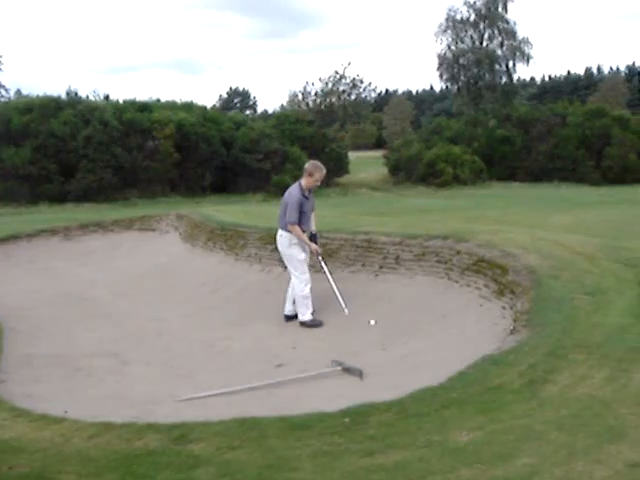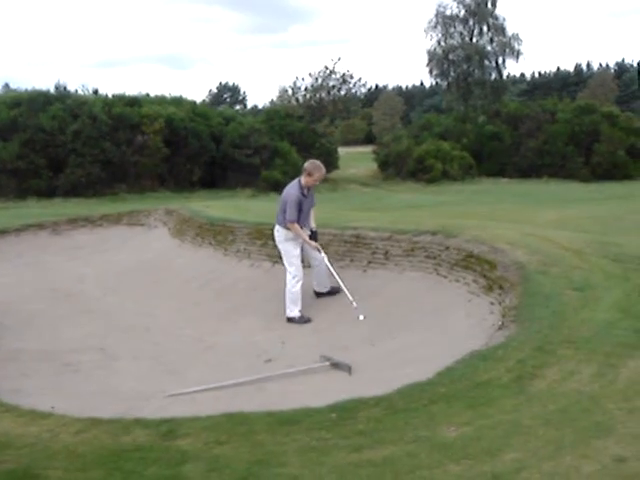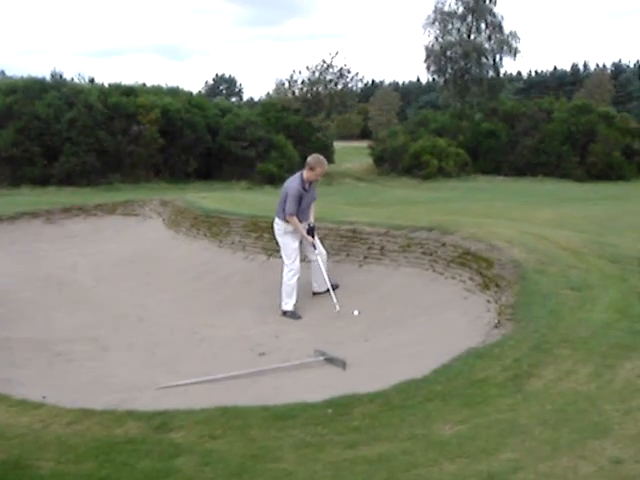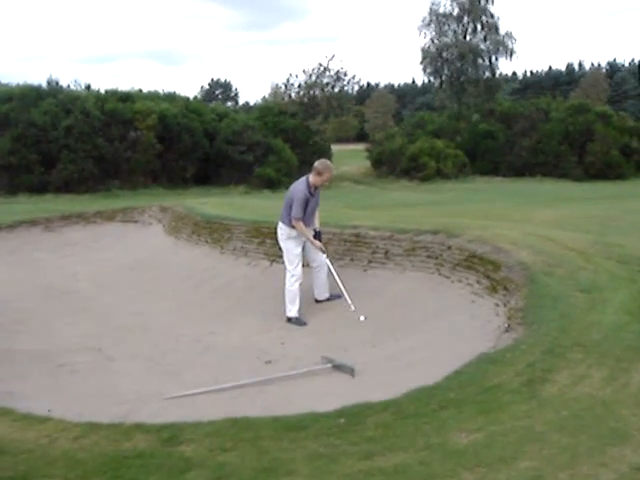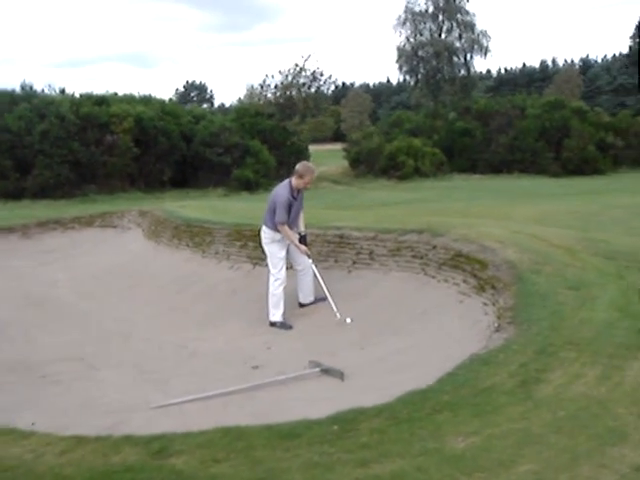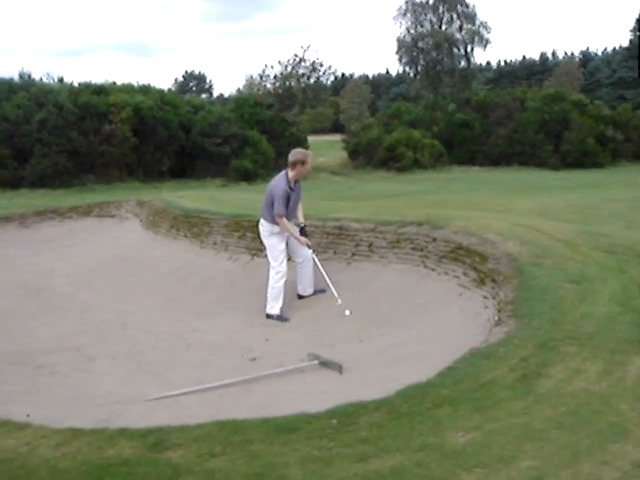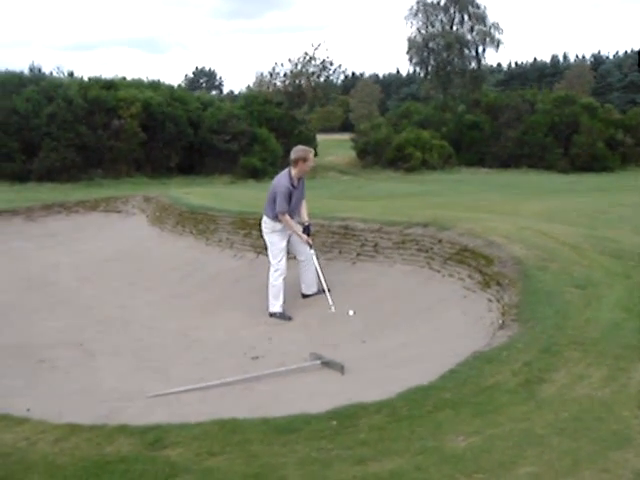
dt=0.4s
person 1, frame 1
left shoulder: (309, 190)
right shoulder: (294, 196)
left elbow: (311, 211)
right elbow: (291, 226)
left wrist: (313, 232)
right wrist: (309, 244)
left hip: (301, 237)
right hip: (289, 239)
left knee: (298, 276)
right knee: (302, 278)
left ankle: (290, 311)
right ankle: (305, 317)
person 1, frame 2
left shoulder: (309, 187)
right shoulder: (293, 194)
right elbow: (291, 224)
left wrist: (313, 229)
right wrist: (308, 241)
left hip: (303, 230)
right hip: (286, 235)
left knee: (319, 260)
right knee: (295, 274)
left ankle: (322, 288)
right ankle: (293, 313)
person 1, frame 3
left shoulder: (311, 182)
right shoulder: (294, 187)
right elbow: (290, 217)
left wrist: (311, 224)
right wrist: (305, 236)
left hip: (303, 224)
right hip: (286, 227)
left knee: (320, 254)
right knee: (292, 267)
left ankle: (320, 287)
right ankle: (287, 307)
person 1, frame 4
left shoulder: (316, 186)
right shoulder: (300, 191)
right elbow: (296, 221)
left wrist: (317, 229)
right wrist: (312, 241)
left hip: (306, 229)
right hip: (289, 232)
left knee: (320, 262)
right knee: (295, 273)
left ankle: (321, 295)
right ankle: (291, 313)
person 1, frame 5
left shoulder: (299, 189)
right shoulder: (282, 195)
right elbow: (281, 226)
left wrist: (302, 233)
right wrist: (298, 245)
left hip: (289, 232)
right hip: (273, 236)
left knee: (305, 265)
right knee: (279, 276)
left ankle: (306, 299)
right ankle: (275, 317)
person 1, frame 6
left shoulder: (296, 180)
right shoulder: (280, 187)
left elbow: (297, 202)
right elbow: (279, 218)
left wrist: (302, 225)
right wrist: (297, 237)
left hip: (287, 224)
right hip: (272, 228)
left knee: (305, 257)
right knee: (279, 269)
left ankle: (305, 290)
right ankle: (273, 310)
person 1, frame 7
left shoulder: (300, 177)
right shoulder: (282, 185)
left elbow: (302, 200)
right elbow: (282, 215)
left wrist: (306, 223)
right wrist: (299, 235)
left hip: (290, 221)
right hip: (274, 226)
left knee: (307, 255)
right knee: (279, 266)
left ankle: (309, 290)
right ankle: (275, 308)
